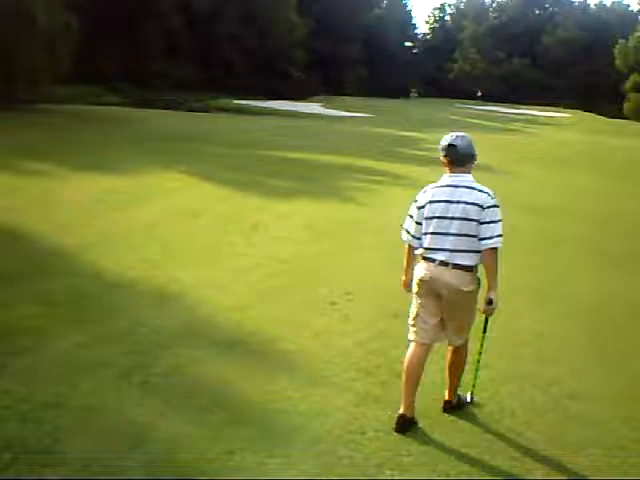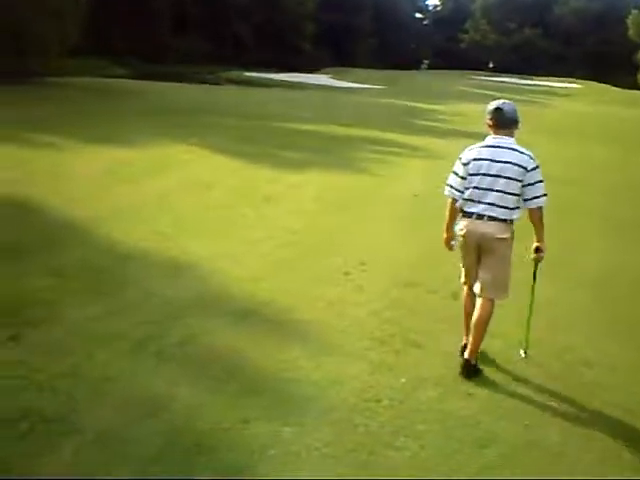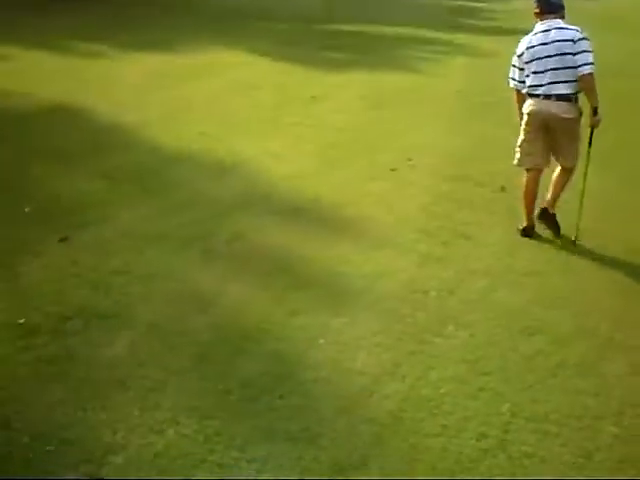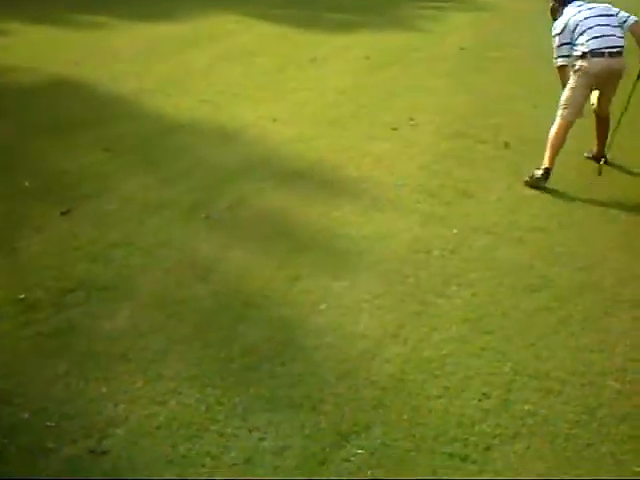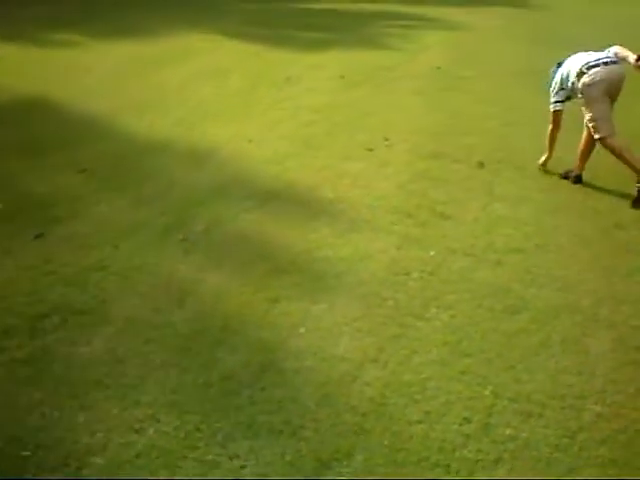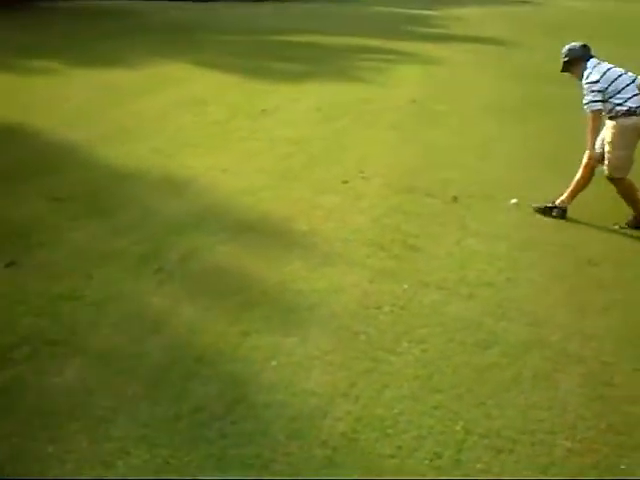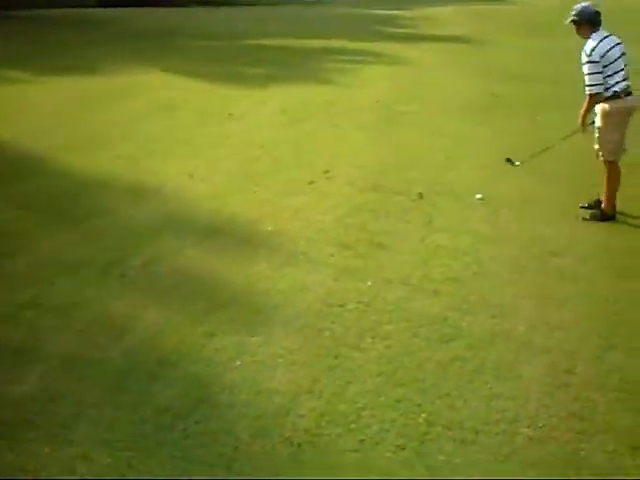
dt=0.5s
person 1, frame 1
left shoulder: (427, 194)
right shoulder: (485, 198)
left elbow: (412, 241)
right elbow: (489, 249)
left wrist: (407, 272)
right wrist: (492, 290)
left hip: (427, 272)
right hip: (462, 278)
left knee: (419, 342)
right knee: (459, 341)
left ankle: (406, 412)
right ankle: (451, 398)
person 1, frame 2
left shoulder: (471, 153)
right shoulder: (526, 160)
left elbow: (454, 197)
right elbow: (535, 206)
left wrist: (448, 229)
right wrist: (539, 241)
left hip: (468, 226)
right hip: (499, 231)
left knee: (469, 285)
right knee: (487, 296)
left ankle: (467, 341)
right ankle: (470, 359)
person 1, frame 3
left shoulder: (527, 41)
right shoulder: (575, 35)
left elbow: (518, 86)
right elbow: (586, 74)
left wrist: (522, 113)
right wrist: (595, 108)
left hip: (534, 106)
right hip: (565, 108)
left knee: (532, 167)
right knee: (567, 162)
left ankle: (528, 222)
right ankle: (548, 208)
person 1, frame 4
left shoulder: (562, 21)
left elbow: (562, 62)
left wrist: (567, 89)
left hip: (589, 63)
right hip: (617, 62)
left knee: (565, 118)
right knee: (602, 108)
left ankle: (545, 169)
right ankle: (599, 153)
person 1, frame 5
left shoulder: (557, 82)
right shoulder: (588, 57)
left elbow: (555, 124)
right elbow: (616, 51)
left wrist: (548, 155)
left hip: (591, 81)
right hip: (614, 74)
left knee: (605, 136)
right knee: (592, 126)
right ankle: (577, 171)
person 1, frame 6
left shoulder: (591, 76)
right shoulder: (609, 69)
left elbow: (595, 114)
left wrist: (591, 147)
left knee: (615, 175)
right knee: (589, 161)
right ankle: (561, 204)
person 1, frame 7
left shoulder: (591, 50)
right shoulder: (612, 41)
left elbow: (594, 91)
right elbow: (618, 74)
left wrist: (583, 115)
left hip: (612, 105)
right hip: (623, 100)
left knee: (609, 158)
right knee: (604, 154)
left ankle: (607, 209)
right ankle: (606, 199)
